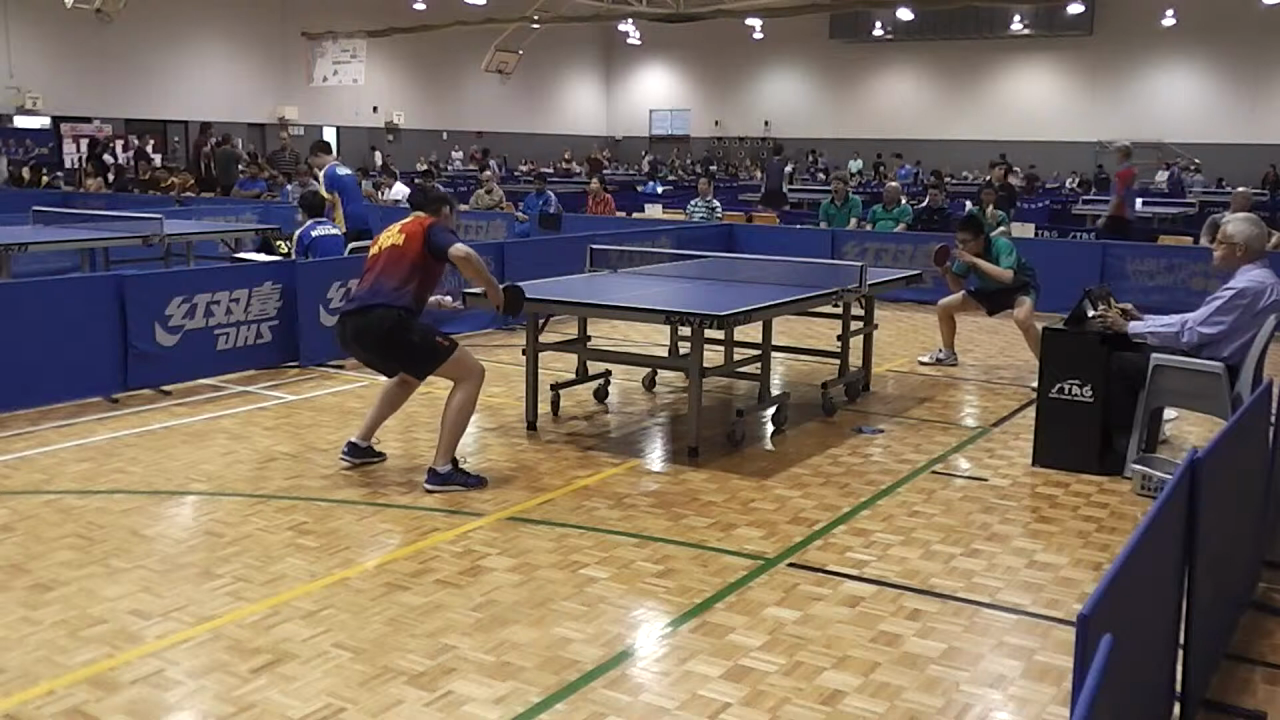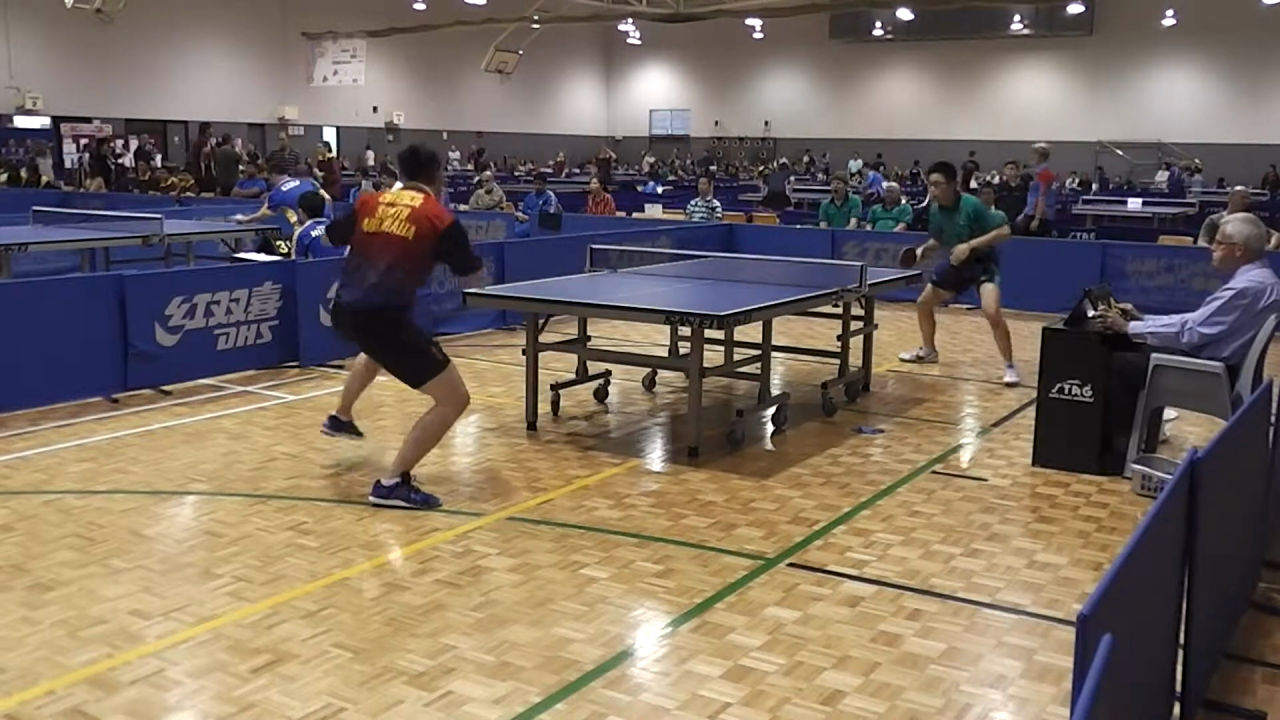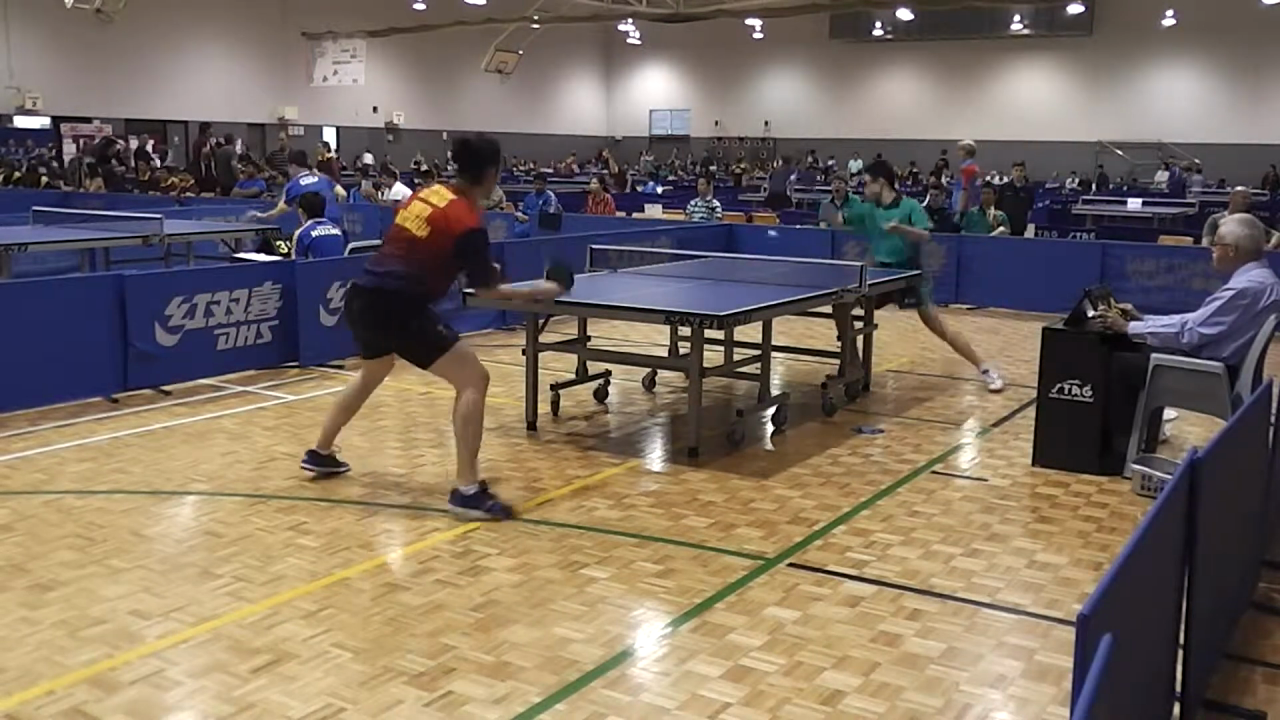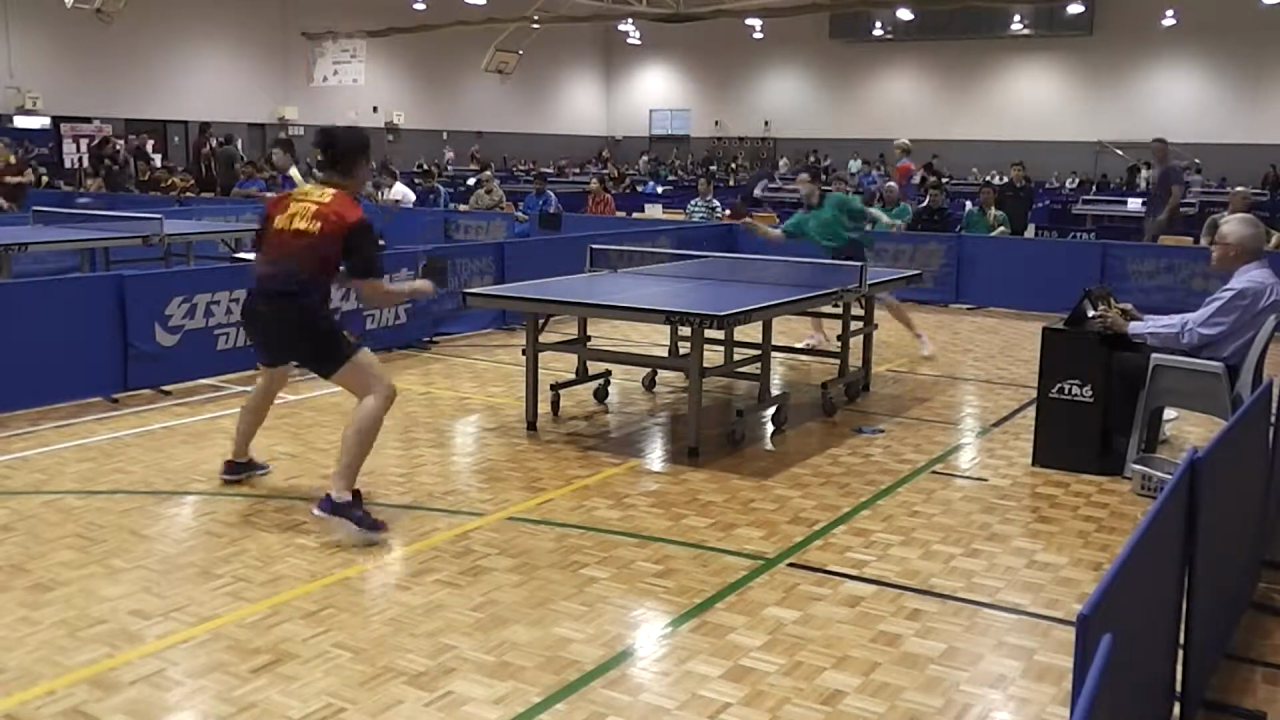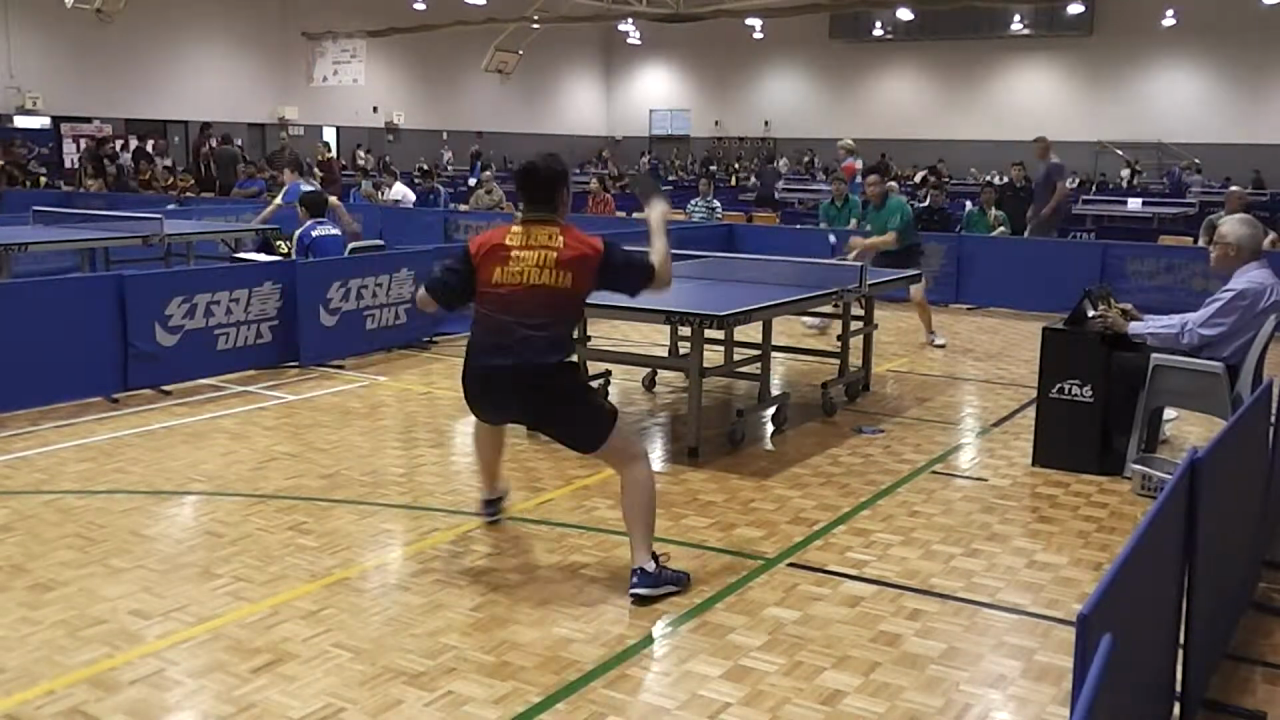
dt=1s
person 1, frame 1
left shoulder: (389, 234)
right shoulder: (432, 228)
right elbow: (462, 255)
left wrist: (425, 300)
right wrist: (493, 289)
left hip: (351, 325)
right hip: (384, 325)
left knee: (410, 375)
right knee: (471, 373)
left ankle: (359, 444)
right ankle: (442, 470)
person 1, frame 2
left shoulder: (368, 201)
right shoulder: (440, 218)
left elbow: (333, 238)
right elbow: (473, 274)
left hip: (345, 310)
right hip: (384, 316)
left knee: (378, 351)
right knee: (454, 398)
left ankle: (341, 416)
right ankle: (391, 483)
person 1, frame 3
left shoulder: (424, 194)
right shoulder: (468, 224)
right elbow: (490, 292)
right wrist: (540, 291)
left hip: (364, 296)
right hip: (397, 305)
left knee: (372, 373)
right knee: (474, 379)
left ankle: (320, 452)
right ankle: (467, 489)
person 1, frame 4
left shoulder: (288, 199)
right shoulder: (351, 216)
right elbow: (374, 293)
right wrist: (417, 288)
left hip: (260, 309)
right hip: (302, 314)
left knee: (271, 379)
right knee: (380, 391)
left ankle: (237, 460)
right ankle: (339, 497)
person 1, frame 5
left shoulder: (485, 244)
right shoulder: (589, 250)
left elbow: (428, 300)
right elbow: (660, 278)
right wrist: (658, 225)
left hip: (481, 379)
right hip: (545, 379)
left knee: (497, 411)
right knee: (633, 459)
left ankle: (491, 497)
right ankle: (644, 569)
person 2, frame 1
left shoulder: (1249, 286)
right shoulder: (1257, 278)
left elbow: (1190, 331)
right elbow: (1197, 320)
left wrist: (1128, 327)
right wrist: (1143, 318)
right hip: (1213, 361)
left knee: (1119, 363)
right knee: (1135, 352)
left ankle: (1124, 446)
person 2, frame 2
left shoulder: (1248, 287)
right shoulder: (1258, 279)
left elbow: (1190, 331)
right elbow: (1197, 320)
left wrist: (1129, 327)
right wrist: (1143, 318)
right hip: (1215, 363)
left knee: (1119, 363)
right knee: (1138, 352)
left ankle: (1123, 448)
right ankle: (1140, 440)
person 2, frame 3
left shoulder: (1247, 287)
right shoulder: (1259, 278)
left elbow: (1189, 332)
right elbow: (1197, 320)
left wrist: (1128, 327)
right wrist: (1143, 318)
right hip: (1217, 365)
left knee: (1120, 364)
right knee: (1141, 352)
left ankle: (1123, 447)
right ankle: (1141, 440)
person 2, frame 4
left shoulder: (1249, 287)
right shoulder: (1257, 279)
left elbow: (1190, 332)
right elbow: (1197, 320)
left wrist: (1128, 327)
right wrist: (1143, 318)
right hip: (1215, 364)
left knee: (1120, 364)
right knee: (1138, 352)
left ankle: (1123, 445)
right ankle: (1140, 438)
person 2, frame 5
left shoulder: (1249, 287)
right shoulder: (1256, 279)
left elbow: (1190, 332)
right elbow: (1197, 321)
left wrist: (1129, 328)
right wrist: (1143, 318)
right hip: (1215, 364)
left knee: (1120, 364)
right knee: (1137, 352)
left ankle: (1123, 444)
person 3, frame 1
left shoulder: (1002, 245)
right shoulder: (966, 252)
left elbow: (1008, 277)
right elbow: (957, 288)
left wrist: (975, 260)
right wrist: (947, 272)
left hip: (1020, 287)
right hip: (990, 290)
left knee: (1022, 318)
right knee: (943, 307)
right ankle: (948, 353)
person 3, frame 2
left shoulder: (972, 205)
right shoulder: (935, 210)
left elbow: (1003, 231)
left wrist: (970, 245)
right wrist: (924, 248)
left hip: (983, 262)
right hip: (956, 263)
left knee: (992, 312)
right knee: (923, 303)
left ankle: (1010, 366)
right ankle: (928, 351)
person 3, frame 3
left shoulder: (909, 206)
right shoulder: (868, 208)
left elbow: (925, 236)
right elbow: (842, 220)
left wrist: (902, 230)
left hip: (909, 272)
left knee: (938, 328)
left ankle: (985, 369)
person 3, frame 4
left shoulder: (837, 200)
right shoulder: (803, 217)
left elbow: (868, 211)
right elbow: (778, 235)
left wrist: (886, 220)
right wrist: (755, 225)
left hip: (856, 254)
right hip: (835, 259)
left ankle: (918, 335)
right ankle: (819, 336)
person 3, frame 5
left shoulder: (896, 204)
right shoulder: (871, 209)
left elbow: (891, 239)
left wrist: (863, 243)
right wrist: (857, 252)
left hip: (909, 254)
right hip: (885, 255)
left knee: (917, 298)
left ankle: (930, 333)
